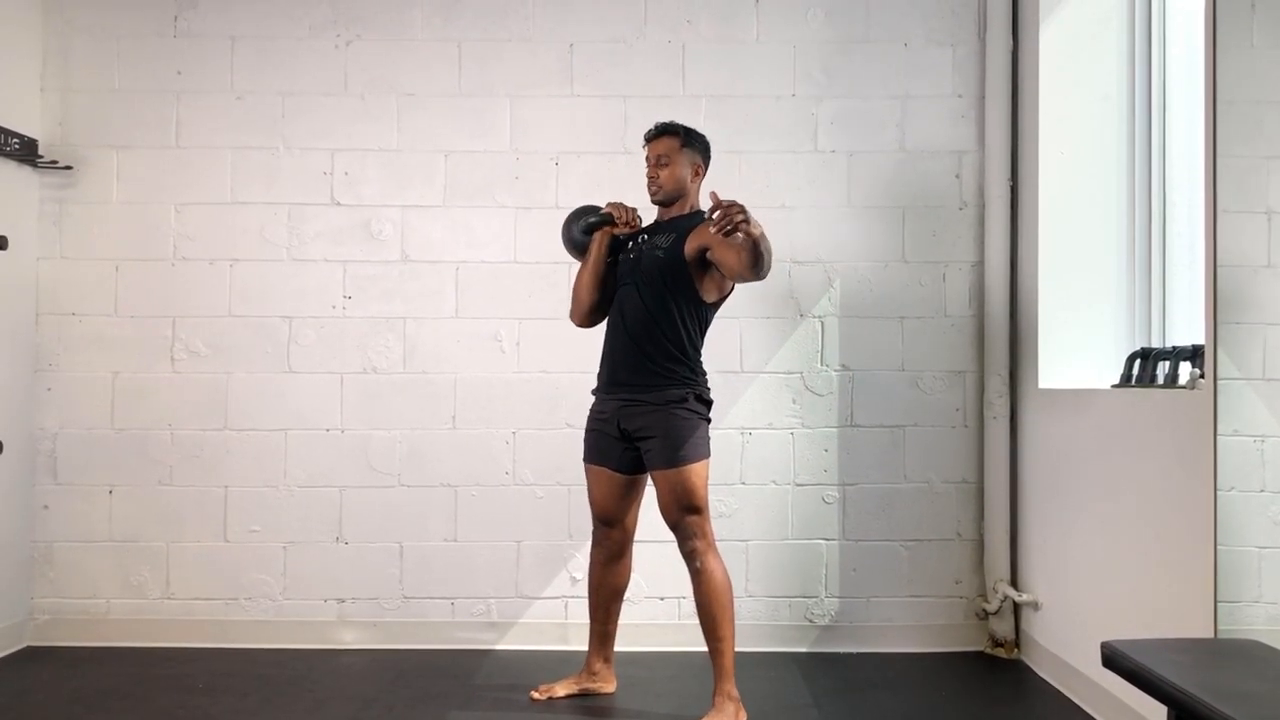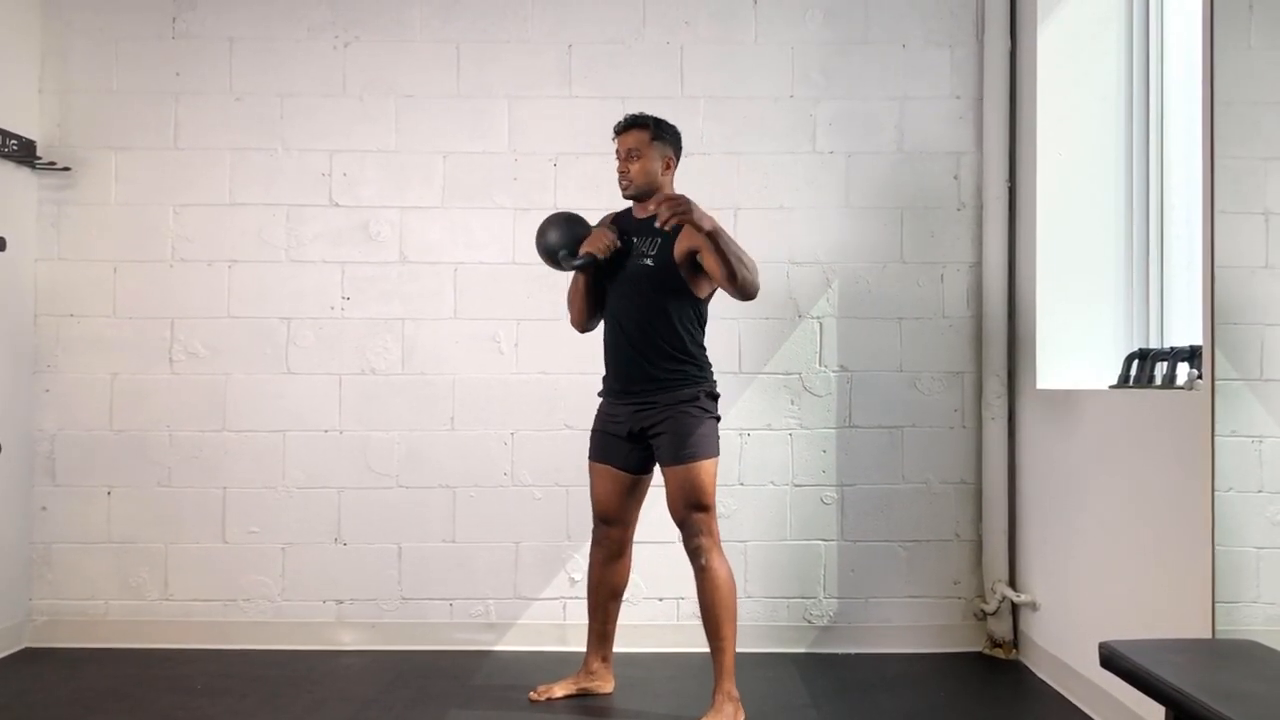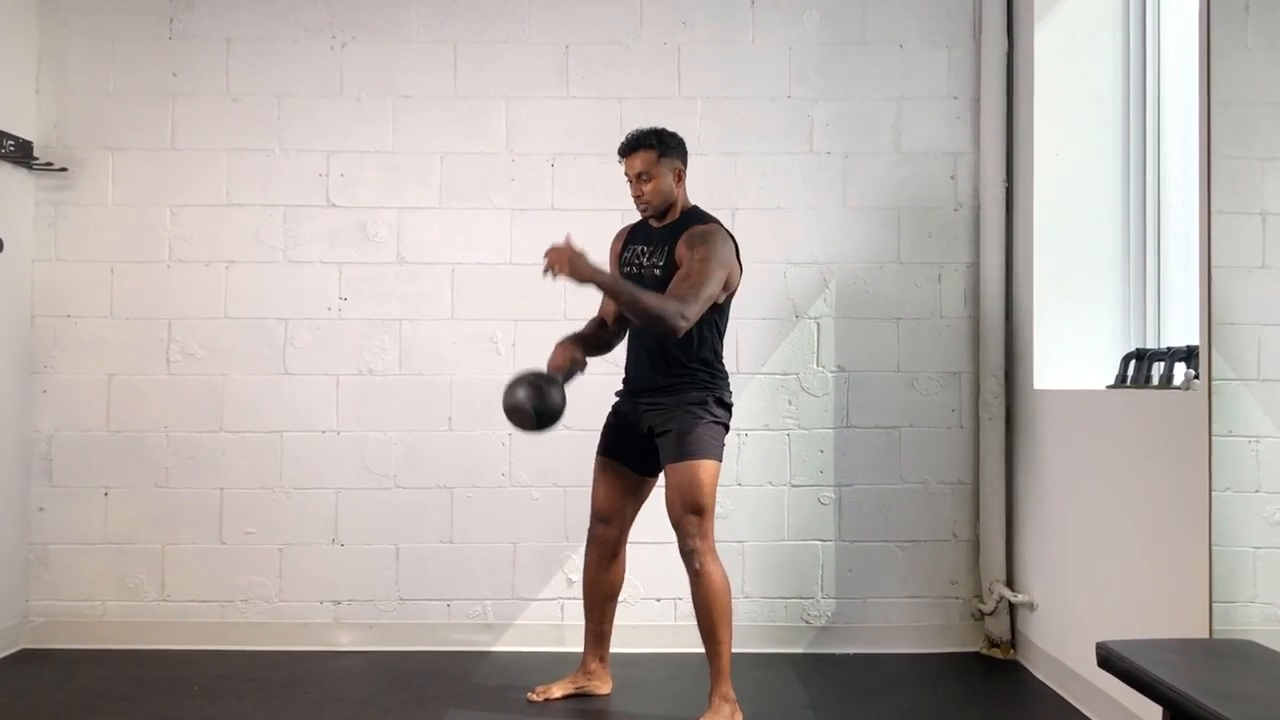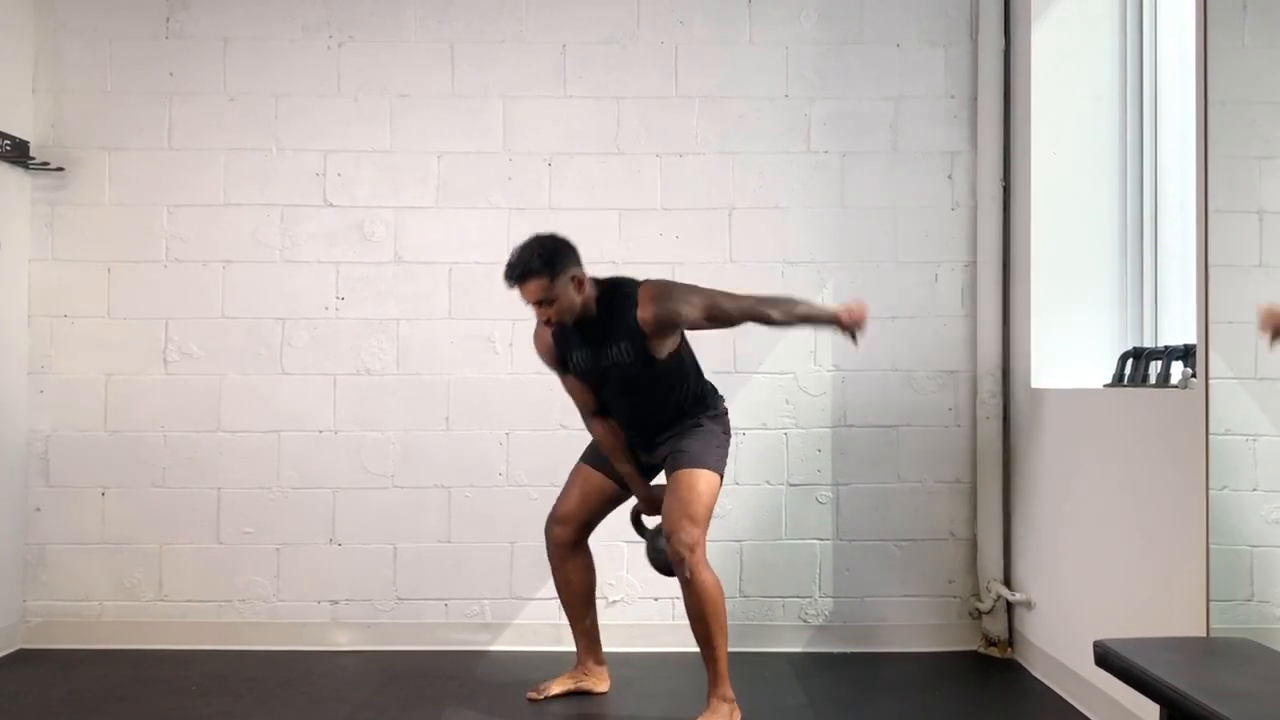
dt=0.3s
person 1, frame 1
left shoulder: (706, 235)
right shoulder: (632, 238)
left elbow: (756, 268)
right elbow: (583, 313)
left wrist: (753, 231)
right wrist: (602, 239)
left hip: (672, 406)
right hip: (610, 403)
left knee: (695, 542)
right knee: (609, 536)
right ankle: (598, 668)
person 1, frame 2
left shoulder: (690, 235)
right shoulder: (611, 229)
left elbow: (747, 286)
right elbow: (583, 319)
left wrist: (711, 227)
right wrist: (585, 259)
left hip: (681, 403)
right hip: (619, 404)
left knee: (700, 541)
right knee: (608, 536)
right ankle: (597, 668)
person 1, frame 3
left shoulder: (706, 239)
right shoulder: (628, 240)
left elbow: (676, 318)
left wrist: (596, 275)
right wrist: (577, 344)
left hip: (693, 404)
right hip: (636, 404)
left knee: (694, 544)
right knee: (604, 534)
right ankle: (594, 669)
person 1, frame 4
left shoulder: (647, 304)
right shoulder: (550, 337)
left elbow: (750, 307)
right elbow: (599, 415)
left wrist: (828, 316)
right wrist: (639, 487)
left hip: (692, 427)
right hip: (627, 435)
left knee: (683, 548)
right knee: (561, 530)
right ankle: (590, 666)
